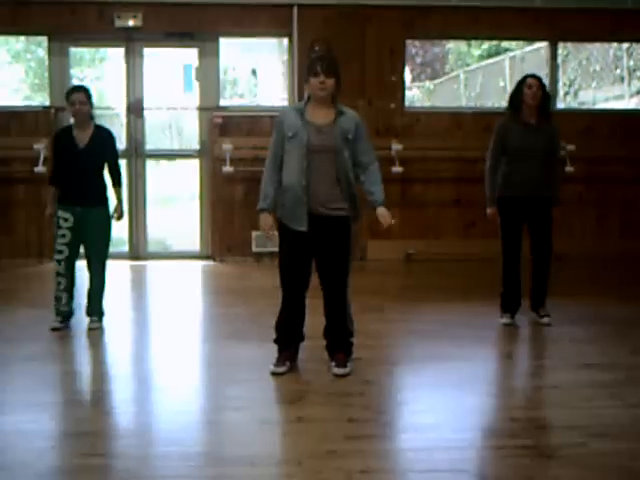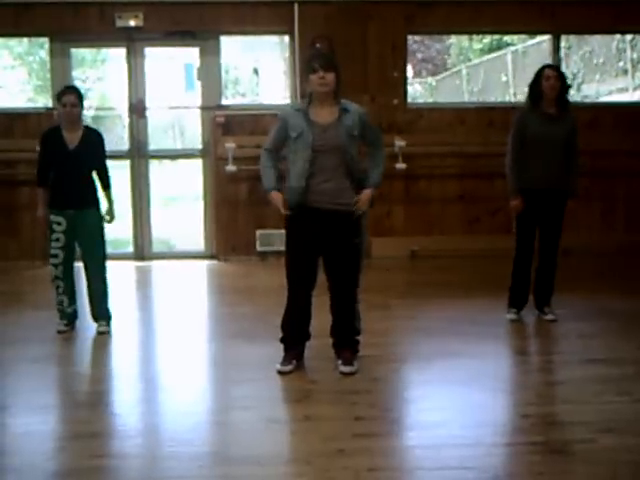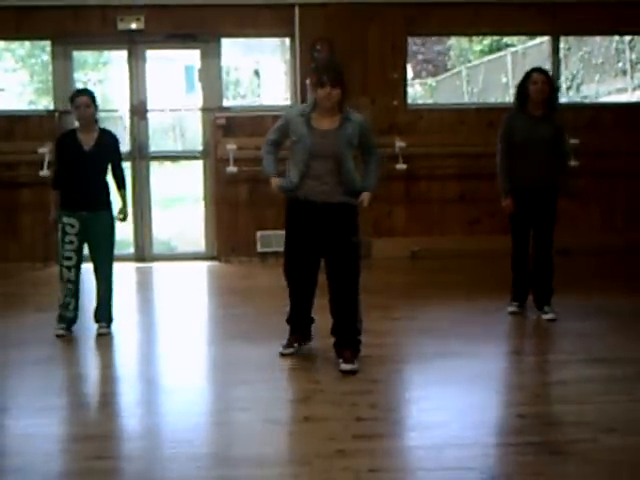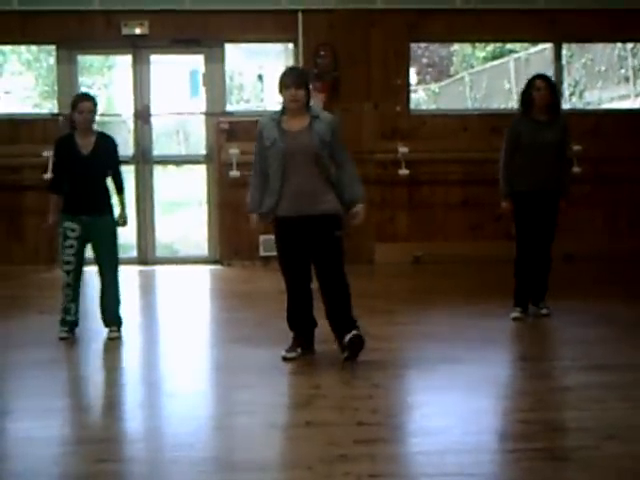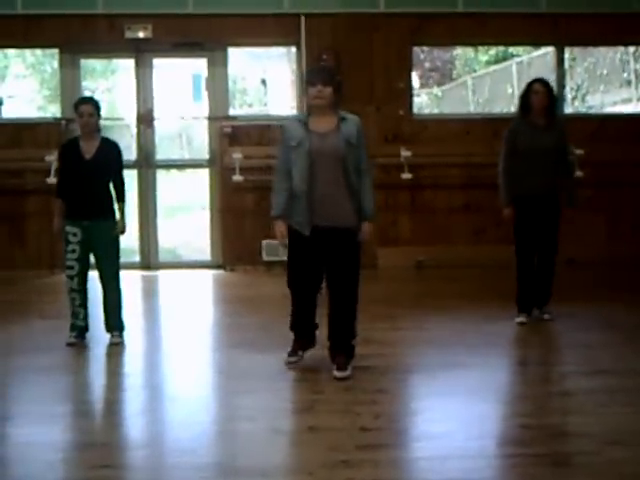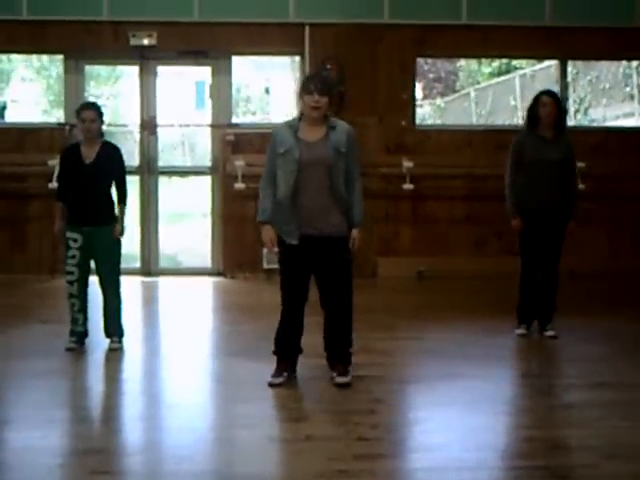
dt=0.7s
person 1, frame 1
left shoulder: (350, 121)
right shoulder: (288, 118)
left elbow: (367, 164)
right elbow: (273, 165)
left wrist: (378, 202)
right wrist: (265, 207)
left hip: (336, 216)
right hip: (295, 216)
left knee: (336, 287)
right knee: (292, 286)
left ankle: (340, 350)
right ankle: (287, 349)
person 1, frame 2
left shoulder: (355, 115)
right shoulder: (291, 117)
left elbow: (377, 148)
right elbow: (269, 152)
left wrist: (371, 184)
right wrist: (271, 187)
left hip: (345, 211)
right hip: (303, 210)
left knee: (344, 283)
right knee: (299, 282)
left ankle: (346, 347)
right ankle: (293, 347)
person 1, frame 3
left shoulder: (356, 123)
right shoulder: (294, 118)
left elbow: (371, 155)
right elbow: (271, 144)
left wrist: (367, 187)
right wrist: (272, 174)
left hip: (340, 208)
right hip: (301, 206)
left knee: (344, 280)
right knee: (298, 274)
left ankle: (347, 347)
right ankle: (299, 331)
person 1, frame 4
left shoulder: (326, 122)
right shoulder: (267, 127)
left elbow: (343, 163)
right elbow: (260, 171)
left wrist: (356, 199)
right wrist: (255, 208)
left hip: (324, 210)
right hip: (286, 215)
left knee: (332, 273)
right knee: (295, 279)
left ankle: (347, 331)
right ankle: (302, 337)
person 1, frame 5
left shoulder: (352, 126)
right shoulder: (292, 129)
left elbow: (363, 174)
right elbow: (283, 175)
left wrist: (367, 216)
right wrist: (279, 215)
left hip: (343, 222)
right hip: (303, 222)
left knee: (343, 289)
right knee: (301, 284)
left ankle: (341, 351)
right ankle: (302, 338)
person 1, frame 6
left shoulder: (344, 134)
right shoulder: (282, 134)
left elbow: (353, 181)
right elbow: (269, 180)
left wrist: (356, 223)
right wrist: (266, 221)
left hip: (333, 230)
right hip: (293, 231)
left knee: (337, 298)
right knee: (292, 300)
left ankle: (339, 362)
right ankle: (285, 362)
person 2, frame 1
left shoulder: (549, 128)
right shoulder: (506, 126)
left elbow: (555, 165)
right elbow: (492, 163)
left wrist: (553, 198)
right wrist: (492, 201)
left hip: (540, 199)
right hip: (510, 198)
left knee: (542, 252)
right knee: (511, 255)
left ankle: (539, 304)
right ankle: (508, 308)
person 2, frame 2
left shoulder: (568, 120)
right shoulder: (525, 116)
left elbow: (573, 158)
right elbow: (513, 156)
left wrist: (571, 190)
right wrist: (514, 193)
left hip: (556, 193)
right hip: (528, 191)
left knee: (549, 249)
right knee: (524, 248)
left ankle: (544, 302)
right ankle: (515, 303)
person 2, frame 3
left shoulder: (554, 120)
right shoulder: (513, 119)
left elbow: (562, 156)
right elbow: (503, 157)
left wrist: (560, 188)
right wrist: (506, 192)
left hip: (546, 192)
right hip: (519, 191)
left knee: (544, 247)
right knee: (520, 246)
left ankle: (544, 301)
right ankle: (518, 298)
person 2, frame 4
left shoulder: (559, 124)
right shoulder: (519, 123)
left elbow: (565, 160)
right elbow: (506, 160)
left wrist: (563, 193)
right wrist: (506, 194)
left hip: (549, 194)
right hip: (523, 194)
left knee: (544, 247)
right knee: (524, 247)
left ankle: (539, 297)
right ankle: (520, 302)
person 2, frame 5
left shoulder: (557, 129)
right shoulder: (517, 128)
left elbow: (566, 165)
right elbow: (505, 166)
left wrist: (565, 194)
right wrist: (507, 201)
left hip: (549, 199)
right hip: (523, 199)
left knee: (548, 251)
right knee: (524, 252)
left ankle: (542, 301)
right ankle: (524, 307)
person 2, frame 6
left shoulder: (564, 142)
right shoulder: (523, 140)
left elbow: (571, 180)
right elbow: (511, 178)
left wrist: (570, 212)
right wrist: (514, 213)
left hip: (556, 212)
right hip: (530, 211)
left knee: (550, 266)
right knee: (529, 265)
left ankle: (546, 320)
right ankle: (524, 319)
person 3, frame 1
left shoulder: (104, 135)
right shoulder: (61, 136)
left elbow: (114, 170)
right elbow: (56, 173)
left wrist: (119, 202)
right wrist: (51, 203)
left hip: (96, 206)
right hip: (67, 206)
left knee: (96, 261)
right knee: (62, 260)
left ankle: (95, 313)
right ankle: (62, 313)
person 3, frame 2
left shoulder: (93, 136)
right shoulder: (49, 137)
left elbow: (102, 171)
right elbow: (43, 174)
left wrist: (110, 204)
right wrist: (41, 205)
left hip: (88, 207)
right hip: (59, 208)
left knee: (95, 262)
right knee: (60, 264)
left ankle: (102, 317)
right ankle: (67, 315)
person 3, frame 3
left shoulder: (108, 138)
right shoulder: (64, 140)
left elbow: (117, 172)
right elbow: (59, 176)
left wrist: (124, 203)
right wrist: (55, 208)
left hip: (100, 210)
right hip: (70, 211)
left knee: (103, 266)
right knee: (68, 267)
left ankle: (103, 319)
right ankle: (65, 319)
person 3, frame 4
left shoulder: (107, 142)
right shoulder: (63, 144)
left elbow: (116, 176)
right elbow: (57, 181)
left wrist: (123, 208)
right wrist: (53, 212)
left hip: (102, 213)
right hip: (72, 215)
left knee: (108, 269)
right knee: (70, 270)
left ankle: (113, 322)
right ankle: (68, 322)
person 3, frame 5
left shoulder: (111, 148)
right shoulder: (67, 148)
left elbow: (118, 184)
right elbow: (62, 185)
left wrist: (121, 217)
right wrist: (59, 216)
left hip: (103, 219)
right hip: (74, 220)
left knee: (110, 275)
right knee: (74, 276)
left ankle: (115, 328)
right ankle: (78, 328)
person 3, frame 6
left shoulder: (111, 152)
right shoulder: (69, 153)
left elbow: (121, 188)
right elbow: (63, 189)
left wrist: (120, 220)
right wrist: (60, 219)
left hip: (105, 225)
right hip: (76, 226)
left knee: (109, 281)
right knee: (75, 281)
left ankle: (115, 333)
right ankle: (77, 333)
